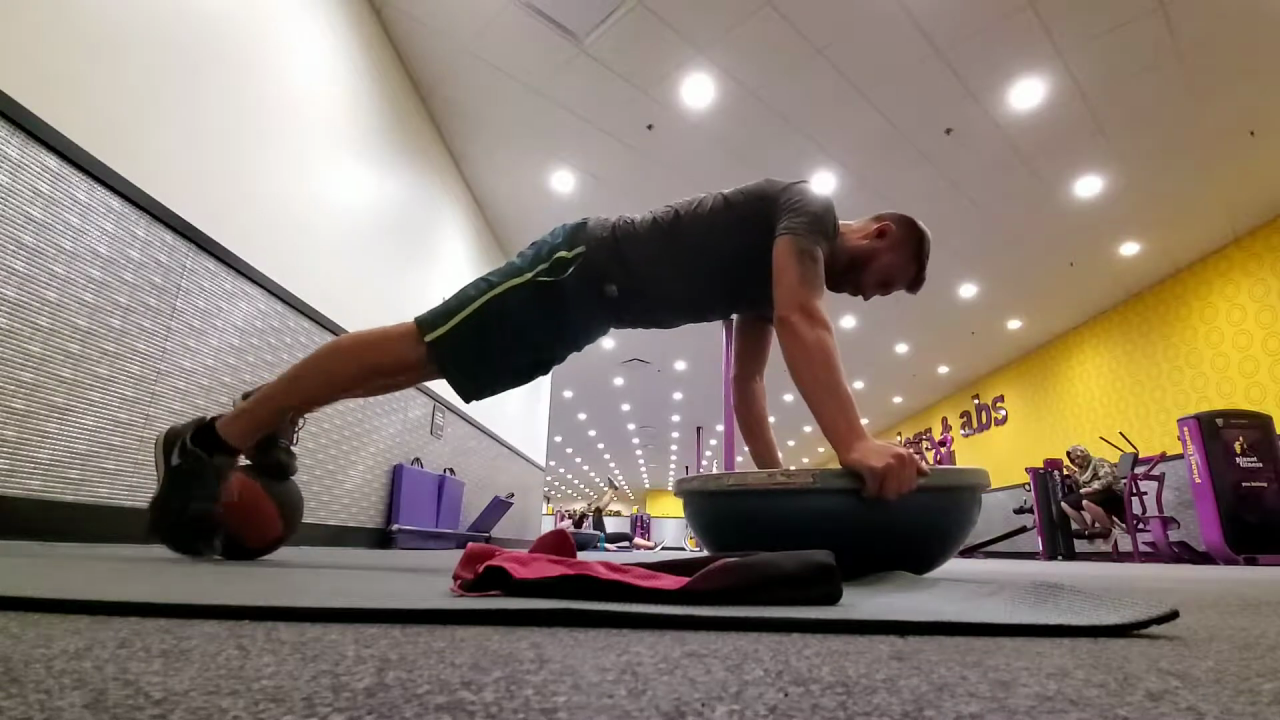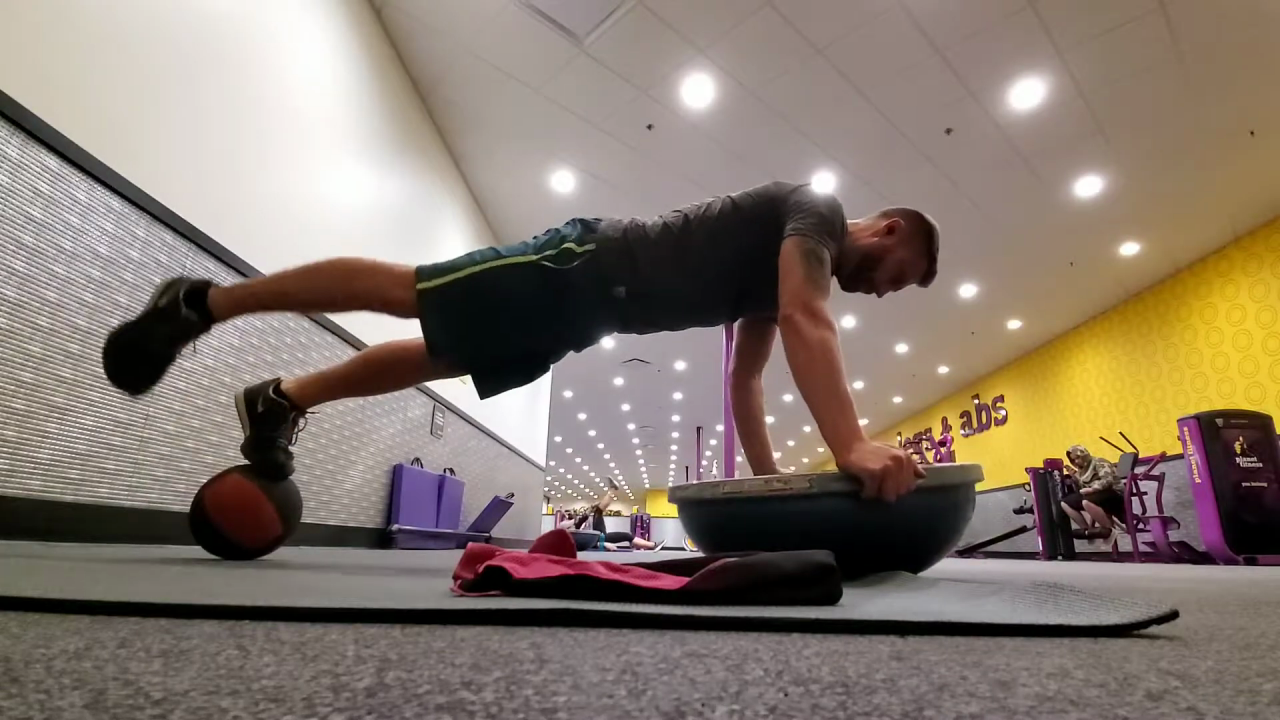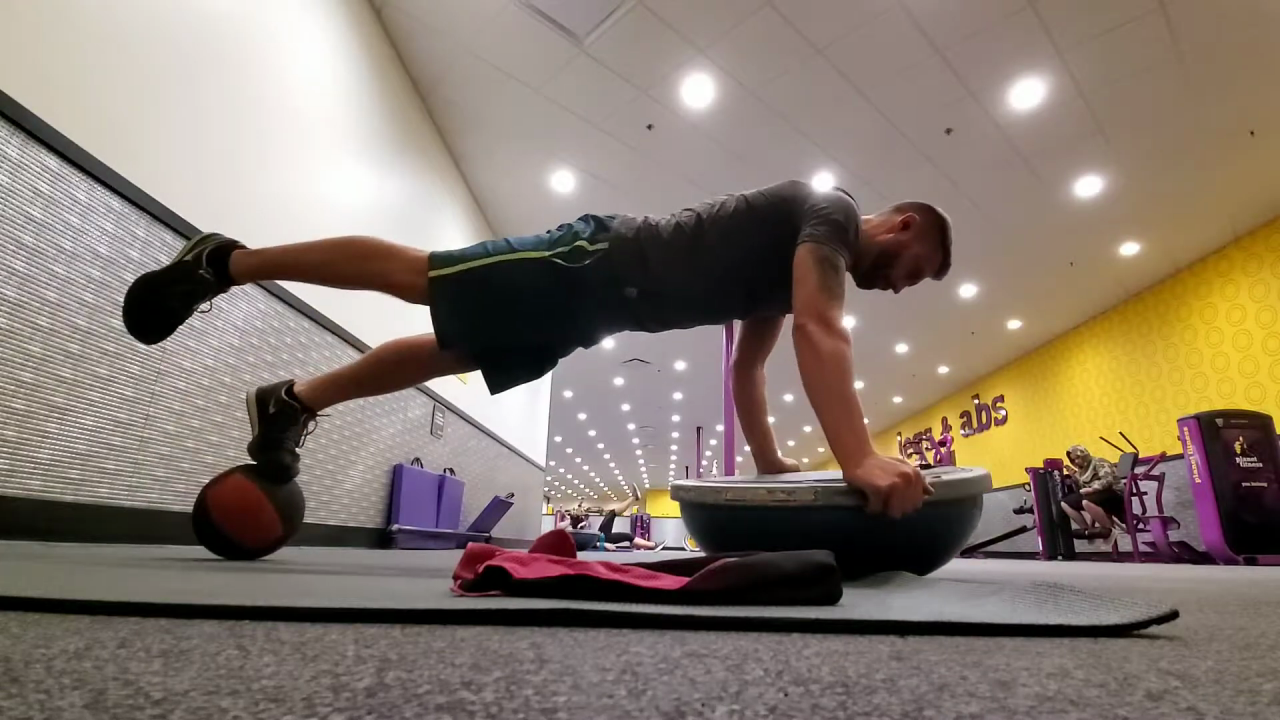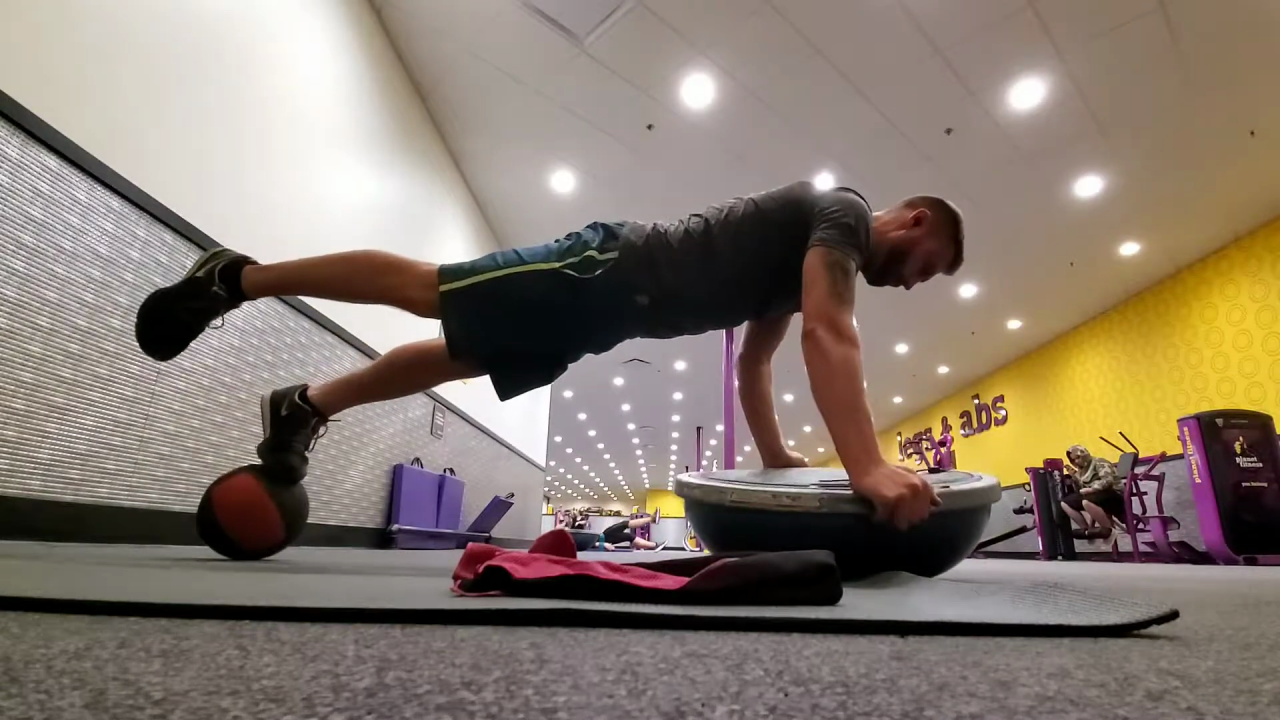
dt=0.3s
person 1, frame 1
left shoulder: (781, 267)
right shoulder: (805, 213)
left elbow: (744, 379)
right elbow: (800, 326)
left wrist: (772, 477)
right wrist: (854, 445)
left hip: (599, 300)
right hip: (584, 269)
left knee: (429, 363)
right knee: (418, 344)
left ankle: (277, 414)
right ankle: (211, 442)
person 1, frame 2
left shoulder: (786, 271)
right shoulder: (816, 213)
left elbow: (744, 377)
right elbow: (807, 324)
left wrist: (768, 476)
right wrist: (852, 447)
left hip: (592, 309)
right hip: (586, 269)
left knee: (433, 358)
right knee: (401, 290)
left ankle: (283, 401)
right ankle: (199, 304)
person 1, frame 3
left shoulder: (799, 264)
right shoulder: (829, 214)
left elbow: (745, 367)
right elbow: (818, 332)
left wrist: (770, 466)
right wrist: (859, 460)
left hip: (600, 301)
right hip: (596, 264)
left knee: (446, 354)
right knee: (409, 273)
left ankle: (292, 400)
right ankle: (223, 263)
person 1, frame 4
left shoulder: (812, 262)
right shoulder: (842, 214)
left elbow: (752, 364)
right elbow: (829, 337)
left wrist: (777, 459)
right wrist: (867, 466)
left hip: (612, 301)
right hip: (607, 272)
left knee: (453, 355)
right knee: (420, 287)
left ankle: (306, 405)
right ankle: (236, 277)
